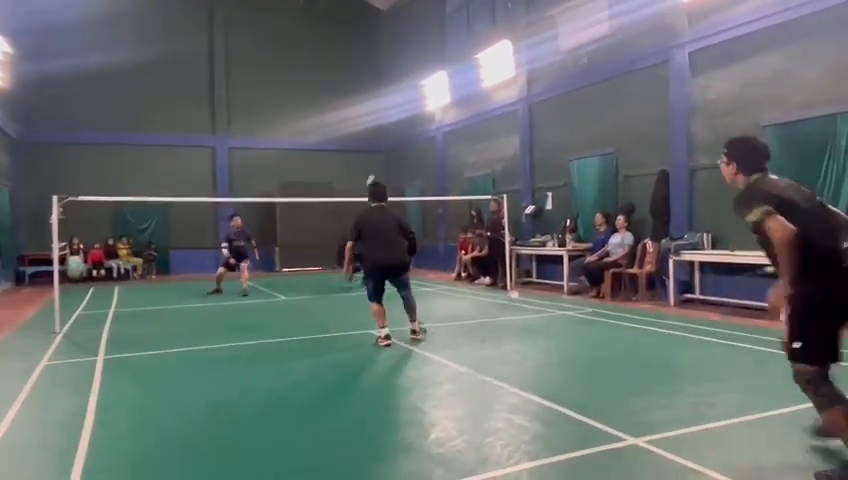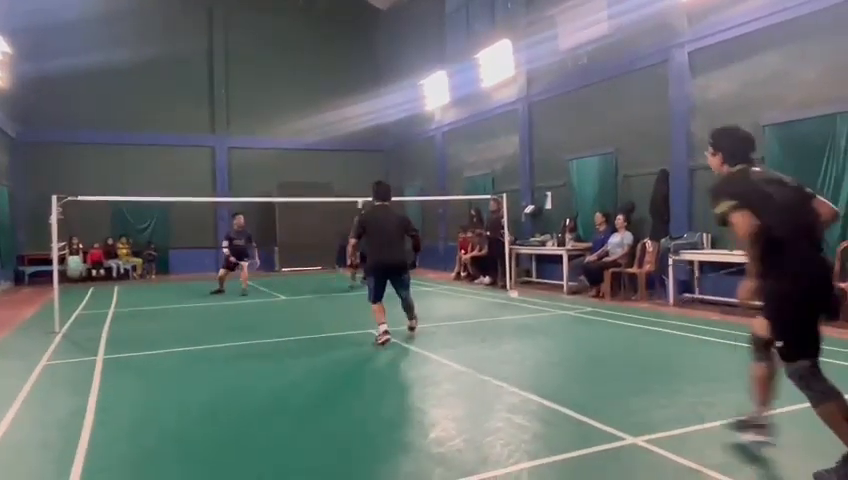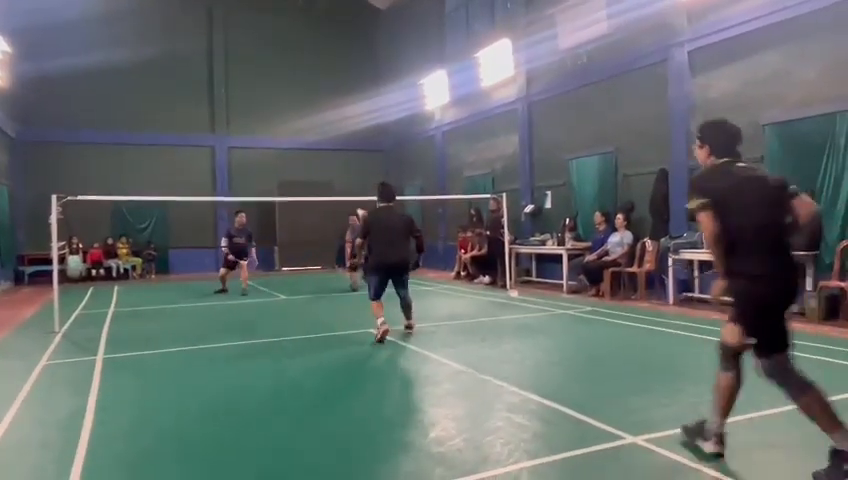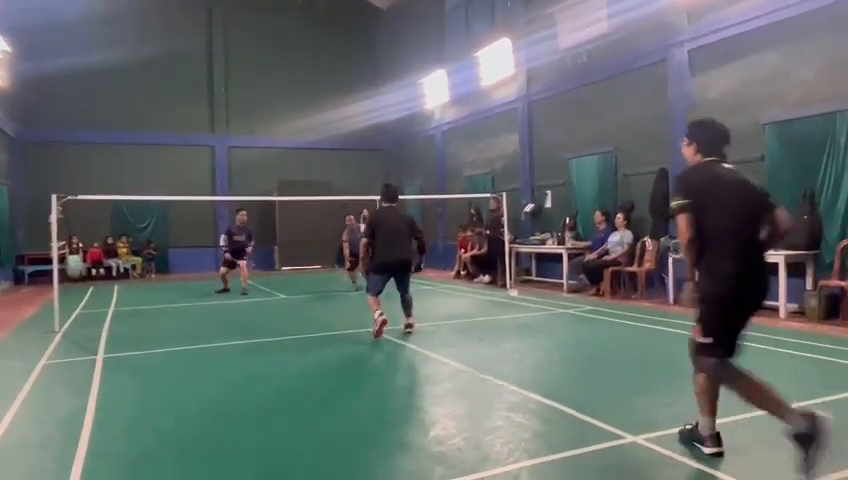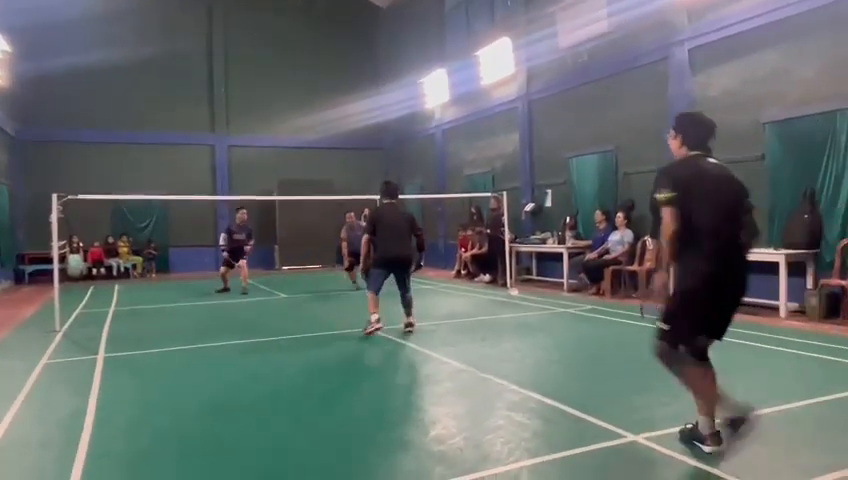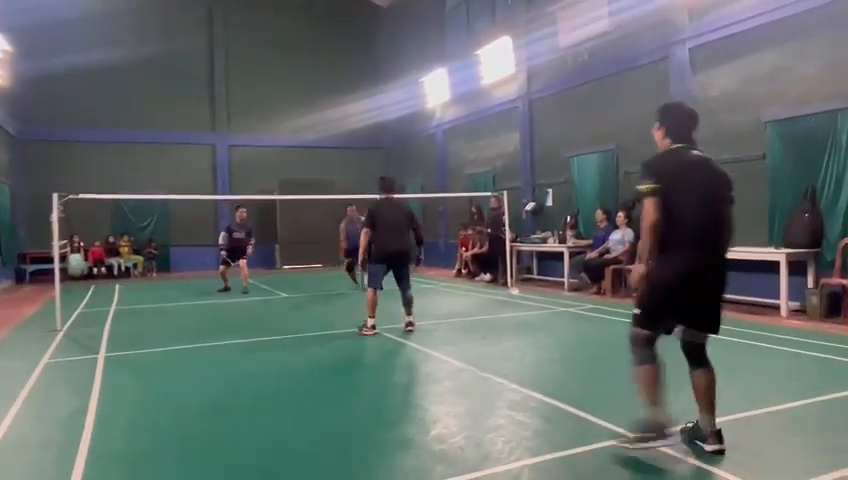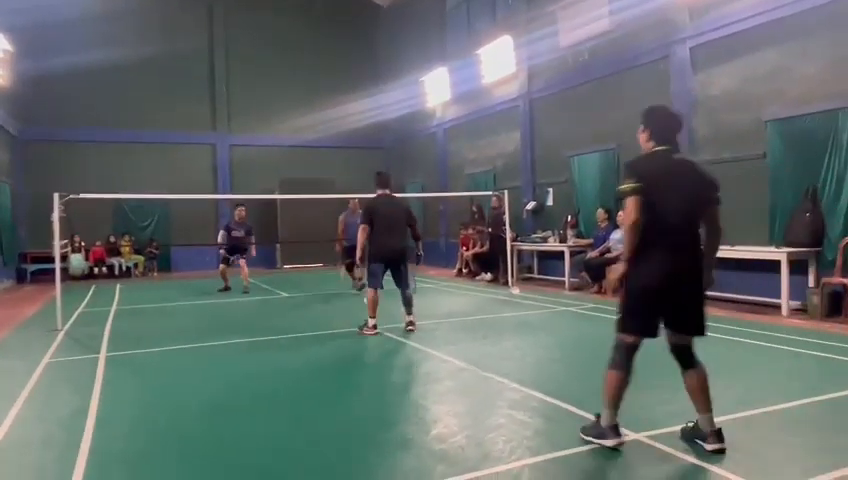
dt=0.1s
person 1, frame 1
left shoulder: (748, 197)
right shoulder: (785, 186)
left elbow: (785, 234)
left wrist: (787, 282)
left hip: (816, 287)
left knee: (808, 374)
right knee: (802, 355)
person 1, frame 2
left shoulder: (724, 187)
right shoulder: (776, 178)
left elbow: (747, 228)
left wrist: (754, 277)
left hip: (788, 281)
right hip: (812, 273)
left knee: (801, 370)
right knee: (760, 337)
right ankle: (758, 419)
person 1, frame 3
left shoulder: (704, 182)
right shoulder: (763, 178)
left elbow: (710, 233)
right elbow: (808, 210)
left wrist: (723, 275)
right wrist: (775, 242)
left hip: (755, 282)
right hip: (782, 276)
left knee: (778, 369)
right knee: (730, 347)
right ankle: (713, 431)
person 1, frame 4
left shoulder: (687, 180)
right shoulder: (743, 181)
left elbow: (687, 235)
right elbow: (782, 224)
left wrist: (693, 274)
left hip: (722, 282)
right hip: (750, 278)
left knee: (713, 363)
right knee: (702, 350)
left ankle: (800, 424)
right ankle: (706, 432)
person 1, frame 5
left shoulder: (673, 173)
right shoulder: (728, 177)
left elbow: (670, 229)
right elbow: (750, 231)
left wrist: (664, 270)
left hip: (697, 275)
right hip: (731, 276)
left knee: (668, 347)
right knee: (695, 349)
left ankle: (731, 410)
right ankle: (708, 430)
person 1, frame 6
left shoulder: (657, 166)
right shoulder: (715, 170)
left elbow: (652, 219)
right elbow: (726, 225)
left wrist: (644, 262)
left hip: (674, 268)
right hip: (711, 270)
left knee: (642, 338)
right knee: (695, 348)
left ankle: (656, 422)
right ankle: (709, 431)
person 1, frame 7
left shoulder: (638, 166)
right shoulder: (699, 175)
left elbow: (632, 219)
right elbow: (713, 229)
left wrist: (624, 262)
right wrist: (706, 269)
left hip: (649, 273)
right hip: (687, 274)
left knee: (625, 347)
right knee: (683, 351)
left ankle: (607, 426)
right ankle: (708, 430)
person 2, frame 1
left shoulder: (361, 219)
right shoulder: (395, 217)
left elbow: (350, 245)
right elbow: (411, 240)
left wrist: (347, 265)
right wrist: (408, 259)
left hip: (373, 266)
right hip: (397, 264)
left knee: (376, 301)
right knee: (407, 296)
left ankle: (384, 333)
right ankle: (415, 328)
person 2, frame 2
left shoulder: (366, 217)
right shoulder: (400, 217)
left elbow: (353, 242)
right elbow: (416, 238)
right wrist: (415, 258)
left hip: (376, 264)
right hip: (399, 263)
left knee: (376, 301)
right knee: (405, 295)
left ankle: (383, 330)
right ankle: (412, 324)
person 2, frame 3
left shoulder: (371, 217)
right shoulder: (404, 217)
left elbow: (359, 243)
right elbow: (419, 239)
left wrist: (360, 257)
right wrist: (417, 258)
left hip: (378, 264)
right hip: (401, 263)
left knee: (375, 298)
right knee: (403, 294)
left ankle: (381, 322)
right ankle: (409, 323)
person 2, frame 4
left shoulder: (375, 217)
right shoulder: (407, 218)
left elbow: (365, 242)
right elbow: (421, 241)
left wrist: (364, 262)
right wrist: (420, 260)
left hip: (381, 262)
right hip: (404, 262)
left knee: (372, 293)
right knee: (405, 293)
left ankle: (379, 316)
right ankle: (409, 322)
person 2, frame 5
left shoulder: (376, 213)
right shoulder: (407, 215)
left elbow: (367, 239)
right elbow: (420, 238)
left wrist: (363, 261)
right wrist: (420, 258)
left hip: (382, 258)
right hip: (404, 258)
left knee: (372, 290)
right knee: (405, 291)
left ankle: (375, 319)
right ankle: (409, 321)
person 2, frame 6
left shoulder: (374, 208)
right shoulder: (405, 208)
left elbow: (366, 232)
right elbow: (417, 232)
left wrist: (361, 255)
right wrist: (419, 252)
left hip: (381, 253)
right hip: (402, 253)
left knee: (372, 287)
right knee: (405, 288)
left ankle: (370, 324)
right ankle: (409, 320)
person 2, frame 7
left shoulder: (371, 204)
right shoulder: (402, 204)
left elbow: (364, 229)
right elbow: (414, 228)
left wrist: (359, 252)
right wrist: (419, 249)
left hip: (378, 252)
right hip: (399, 251)
left knee: (373, 287)
right knee: (405, 288)
left ankle: (371, 324)
right ankle: (410, 320)
